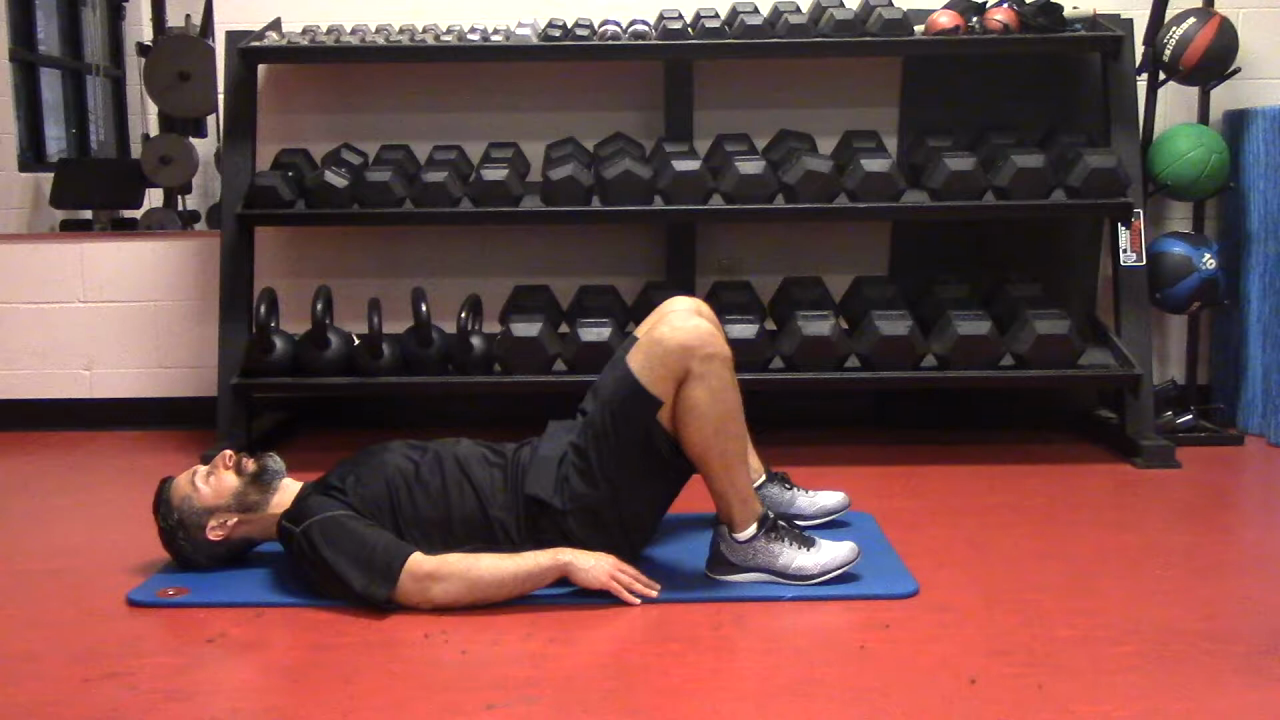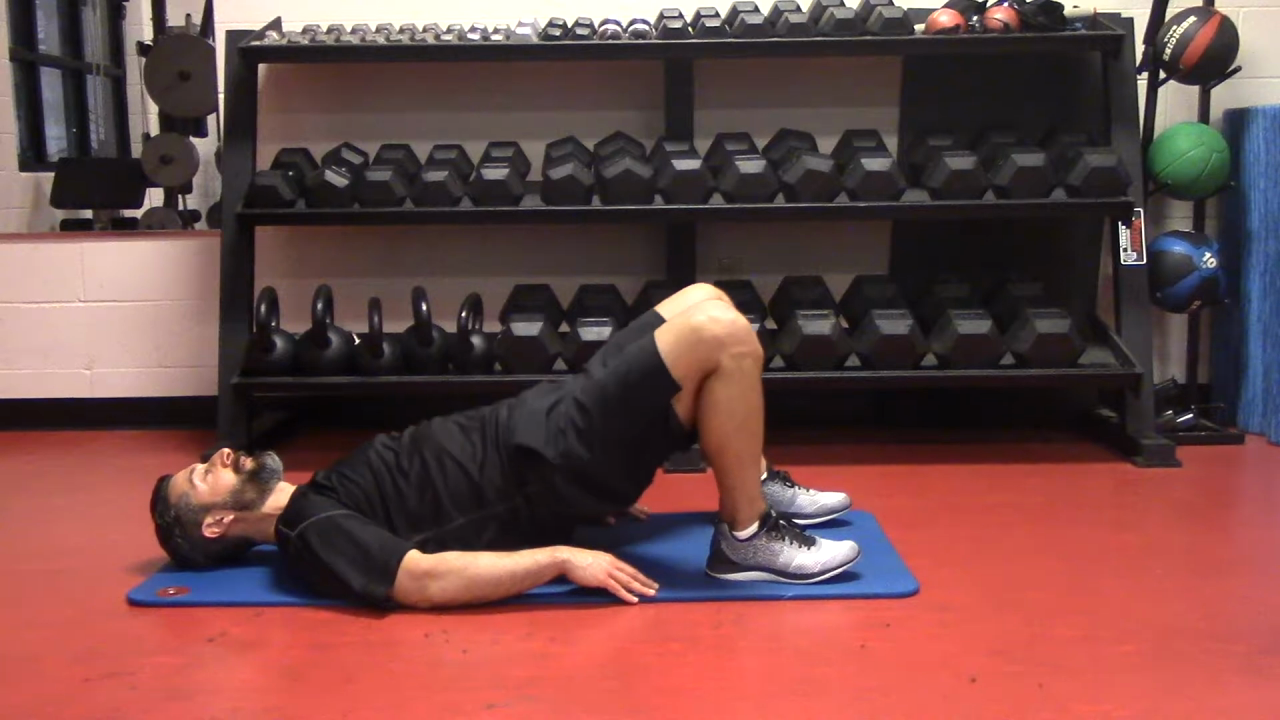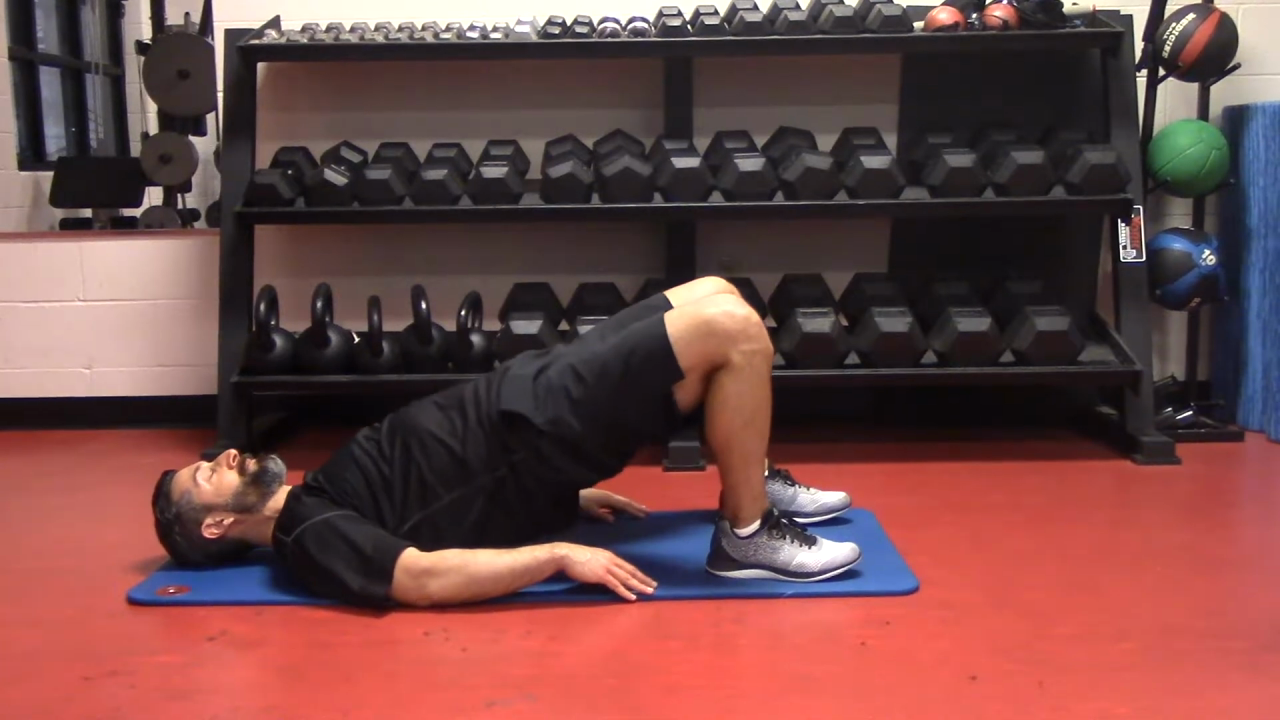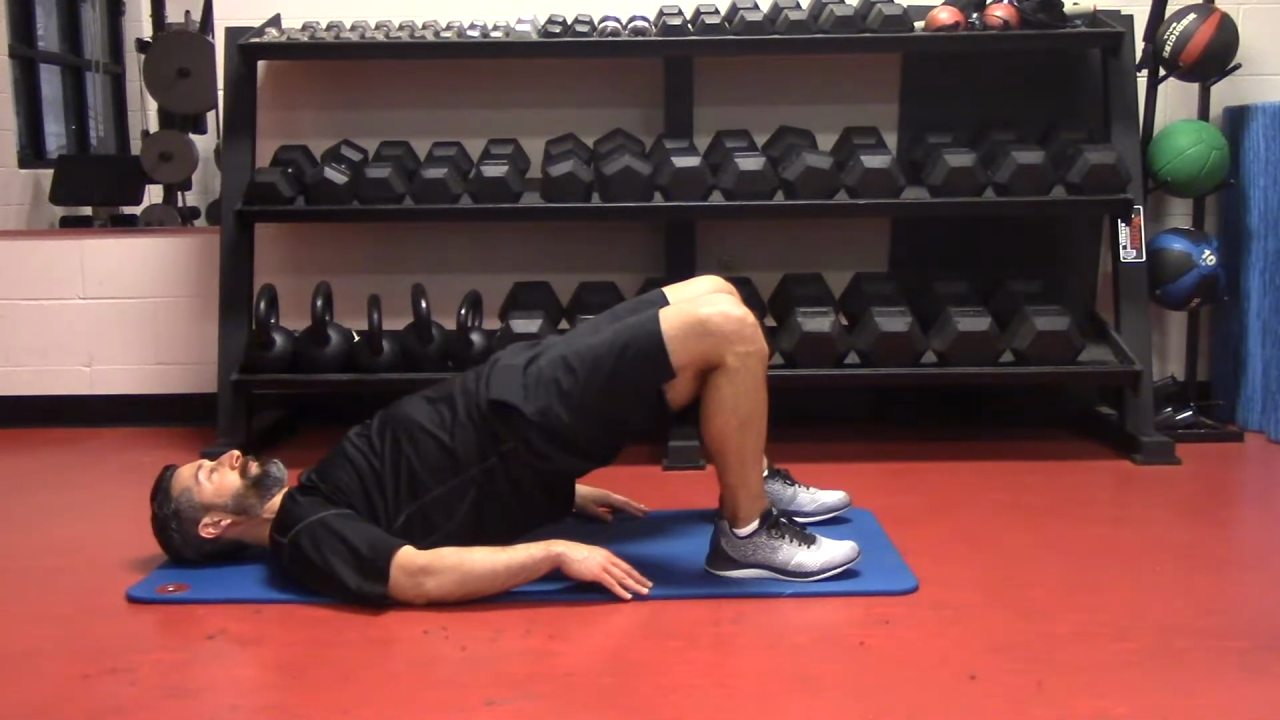
dt=0.5s
person 1, frame 1
left shoulder: (332, 492)
right shoulder: (314, 534)
right elbow: (429, 581)
right wrist: (564, 557)
left hip: (549, 463)
right hip: (573, 504)
left knee: (684, 316)
right knee: (691, 344)
left ankle: (759, 490)
right ankle: (746, 540)
person 1, frame 2
left shoulder: (325, 495)
right shoulder: (311, 536)
right elbow: (427, 581)
right wrist: (561, 557)
left hip: (538, 426)
right hip: (554, 464)
left knee: (704, 301)
right knee: (724, 337)
left ankle: (759, 487)
right ankle: (747, 537)
person 1, frame 3
left shoulder: (322, 494)
right shoulder: (310, 539)
right elbow: (425, 579)
right wrist: (560, 554)
left hip: (527, 402)
right hip: (538, 432)
left knee: (717, 296)
right knee: (736, 331)
left ankle: (758, 485)
right ankle: (747, 535)
person 1, frame 4
left shoulder: (319, 492)
right shoulder: (307, 540)
right elbow: (420, 576)
right wrist: (555, 551)
right hip: (526, 425)
left knee: (712, 294)
right knee: (728, 330)
left ankle: (757, 482)
right ankle: (747, 534)
